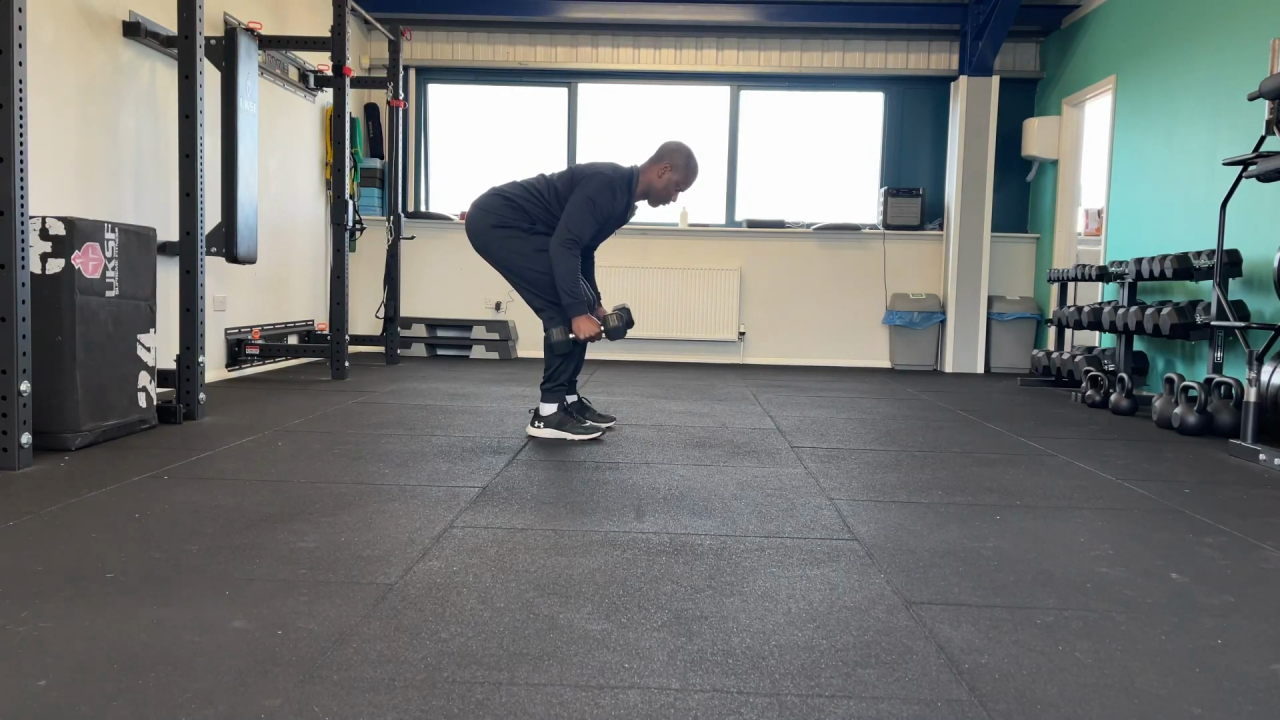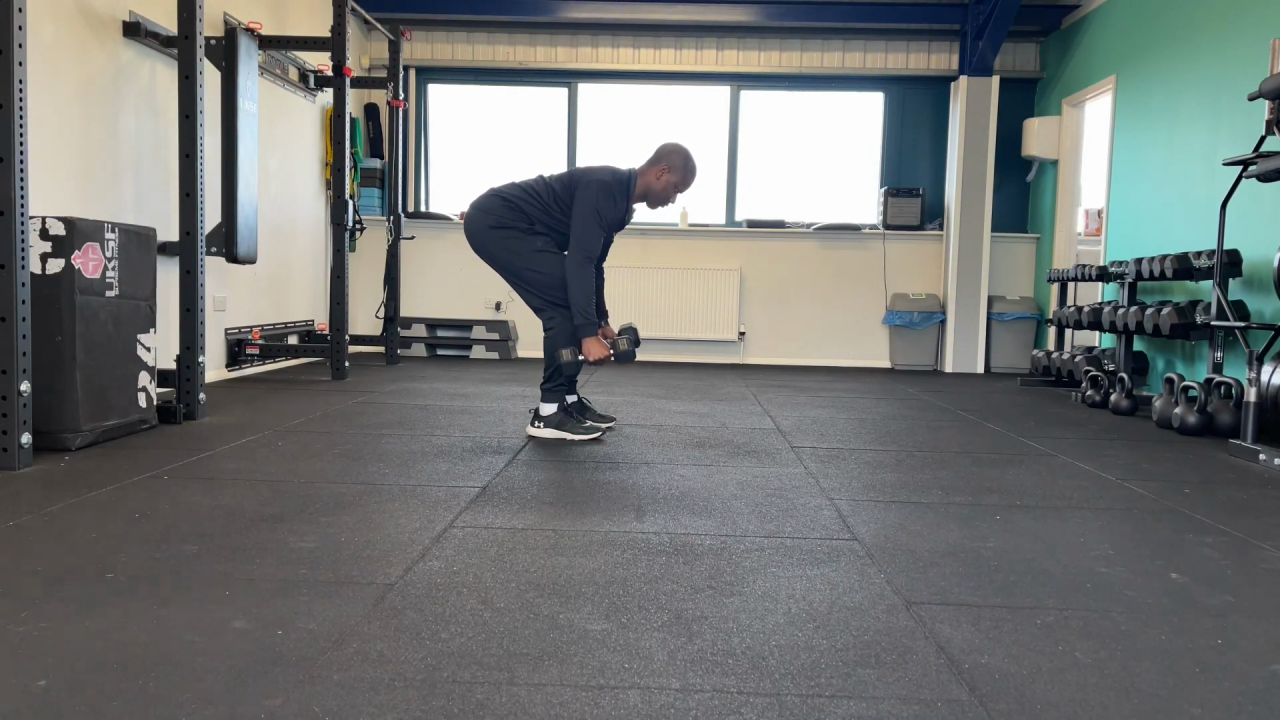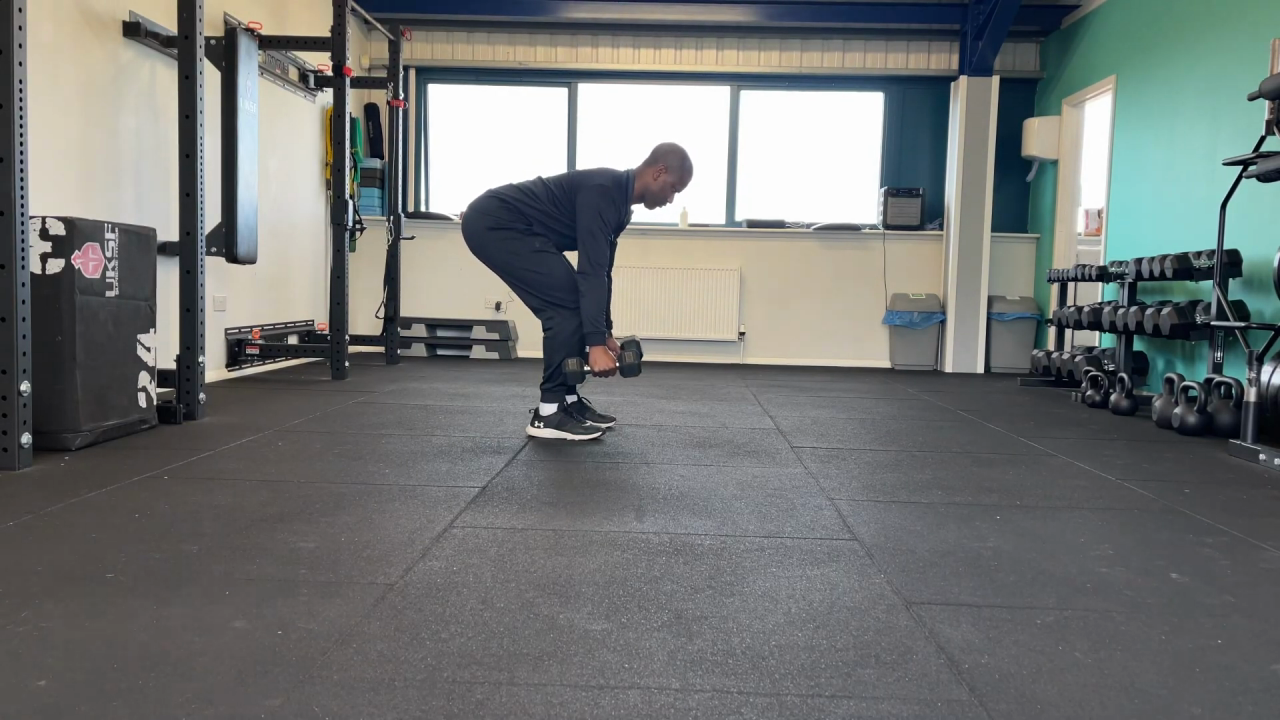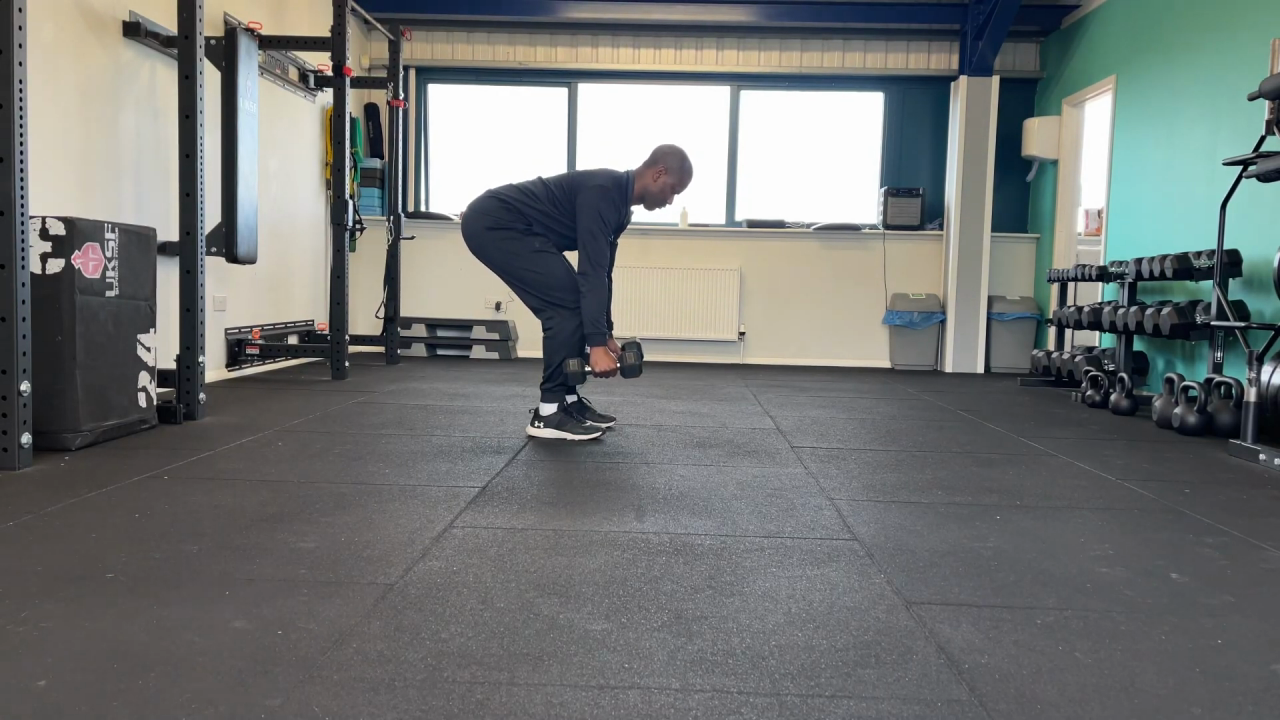
dt=0.4s
person 1, frame 1
left shoulder: (622, 196)
right shoulder: (608, 185)
left elbow: (581, 246)
right elbow: (564, 244)
left wrist: (593, 303)
right wrist: (578, 312)
left hip: (508, 224)
right hip: (497, 222)
left knee: (578, 306)
right knee: (566, 311)
left ankle: (567, 400)
right ankle: (549, 413)
person 1, frame 2
left shoulder: (620, 199)
right shoulder: (605, 188)
left elbow: (592, 263)
right elbow: (578, 261)
left wrist: (600, 320)
right wrist: (588, 334)
left hip: (505, 224)
right hip: (495, 222)
left knee: (572, 306)
right knee: (566, 308)
left ankle: (567, 401)
right ankle: (549, 413)
person 1, frame 3
left shoulder: (618, 201)
right shoulder: (604, 192)
left elbow: (601, 271)
right elbow: (590, 270)
left wrist: (605, 332)
right wrist: (595, 344)
left hip: (502, 225)
right hip: (493, 223)
left knee: (571, 305)
right knee: (568, 306)
left ankle: (566, 400)
right ankle: (549, 413)
person 1, frame 4
left shoulder: (618, 201)
right shoulder: (604, 192)
left elbow: (601, 271)
right elbow: (591, 271)
left wrist: (605, 334)
right wrist: (597, 344)
left hip: (503, 225)
right hip: (493, 223)
left knee: (570, 305)
right knee: (568, 304)
left ankle: (566, 400)
right ankle: (549, 413)
